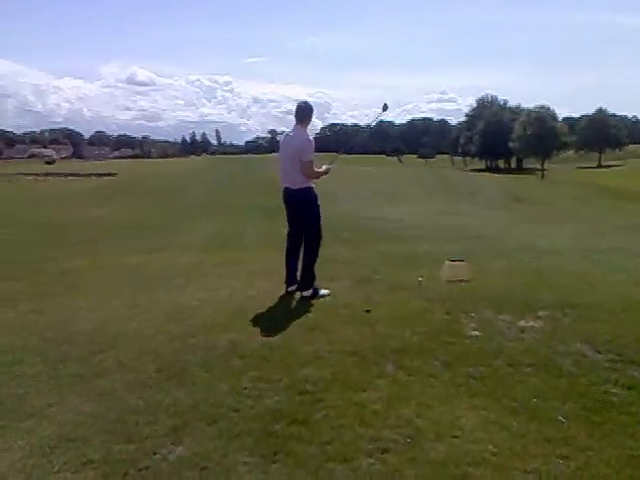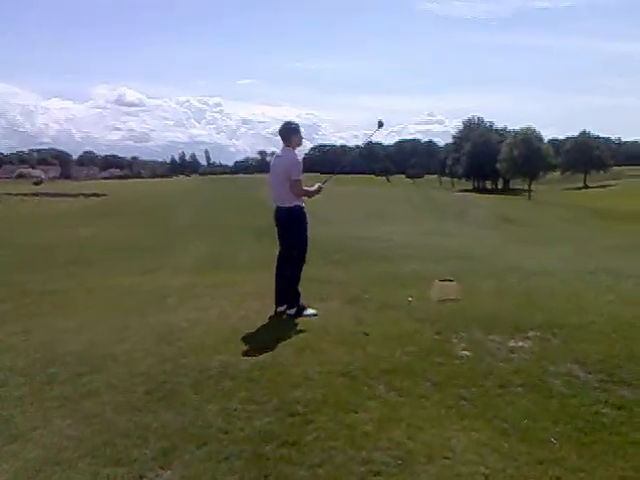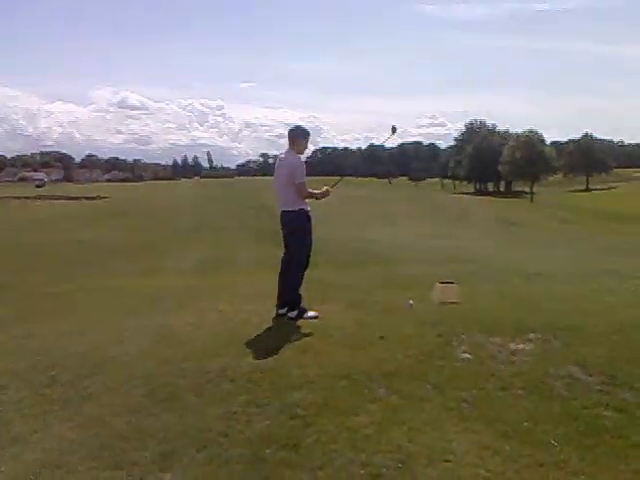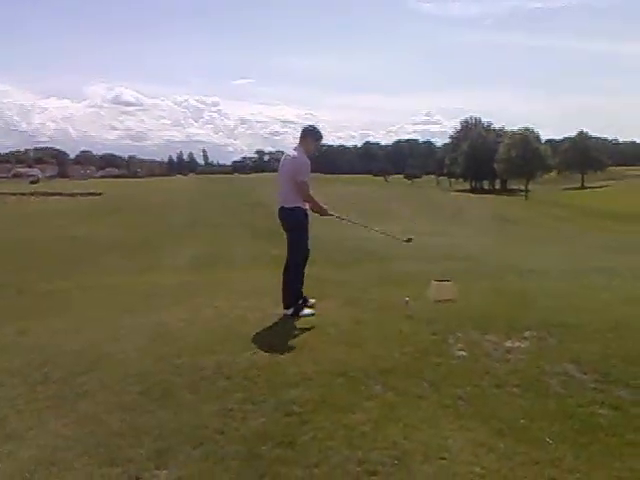
dt=0.4s
person 1, frame 1
left shoulder: (286, 138)
right shoulder: (306, 140)
right elbow: (308, 172)
left wrist: (316, 172)
right wrist: (323, 171)
left hip: (289, 192)
right hip: (304, 194)
left knee: (294, 238)
right knee: (312, 239)
left ankle: (291, 282)
right ankle: (307, 287)
person 1, frame 2
left shoulder: (277, 158)
right shoulder: (294, 159)
right elbow: (297, 190)
left wrist: (309, 192)
right wrist: (314, 190)
left hip: (280, 211)
right hip: (294, 213)
left knee: (284, 257)
right knee: (296, 259)
left ankle: (281, 303)
right ankle: (293, 305)
person 1, frame 3
left shoulder: (281, 160)
right shoulder: (297, 162)
right elbow: (302, 192)
left wrist: (314, 194)
right wrist: (319, 194)
left hip: (286, 214)
right hip: (298, 216)
left knee: (289, 260)
right knee: (300, 261)
left ankle: (283, 305)
right ankle: (293, 307)
person 1, frame 4
left shoulder: (289, 156)
right shoulder: (301, 160)
right elbow: (304, 192)
left wrist: (312, 205)
right wrist: (319, 207)
left hip: (287, 210)
right hip: (295, 213)
left knee: (300, 255)
right knee: (296, 258)
left ankle: (297, 297)
right ankle: (290, 305)
